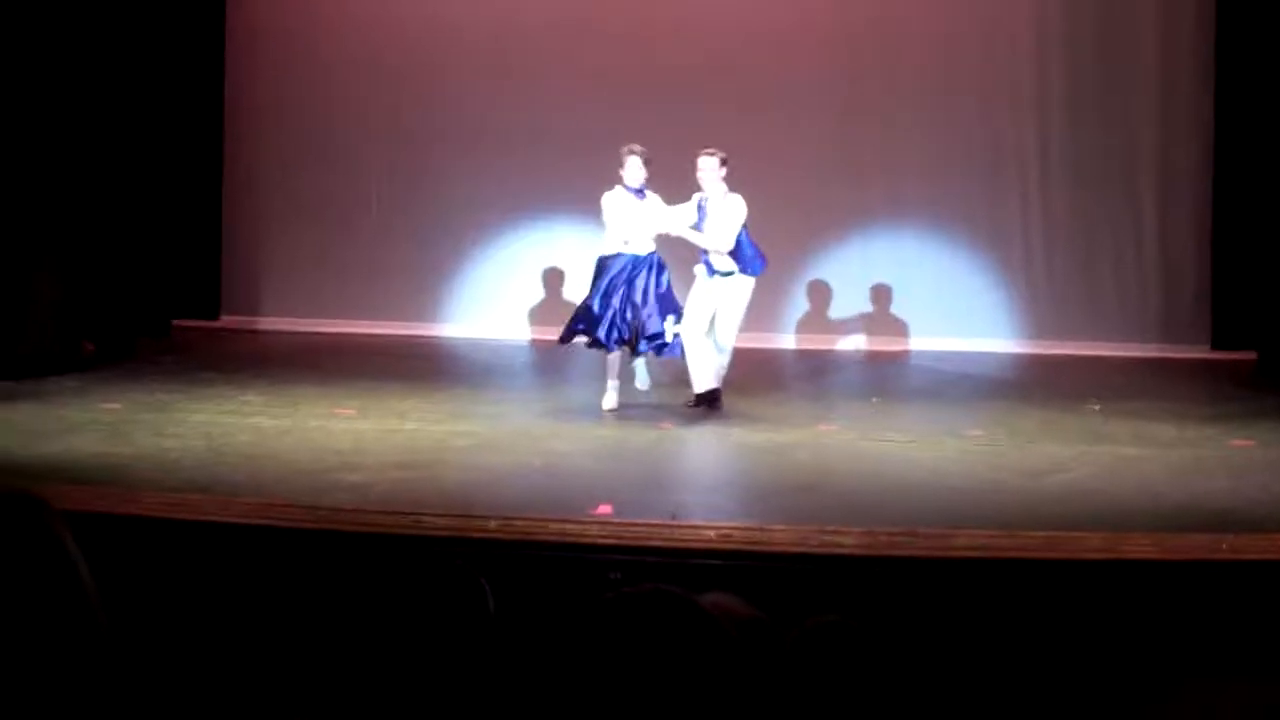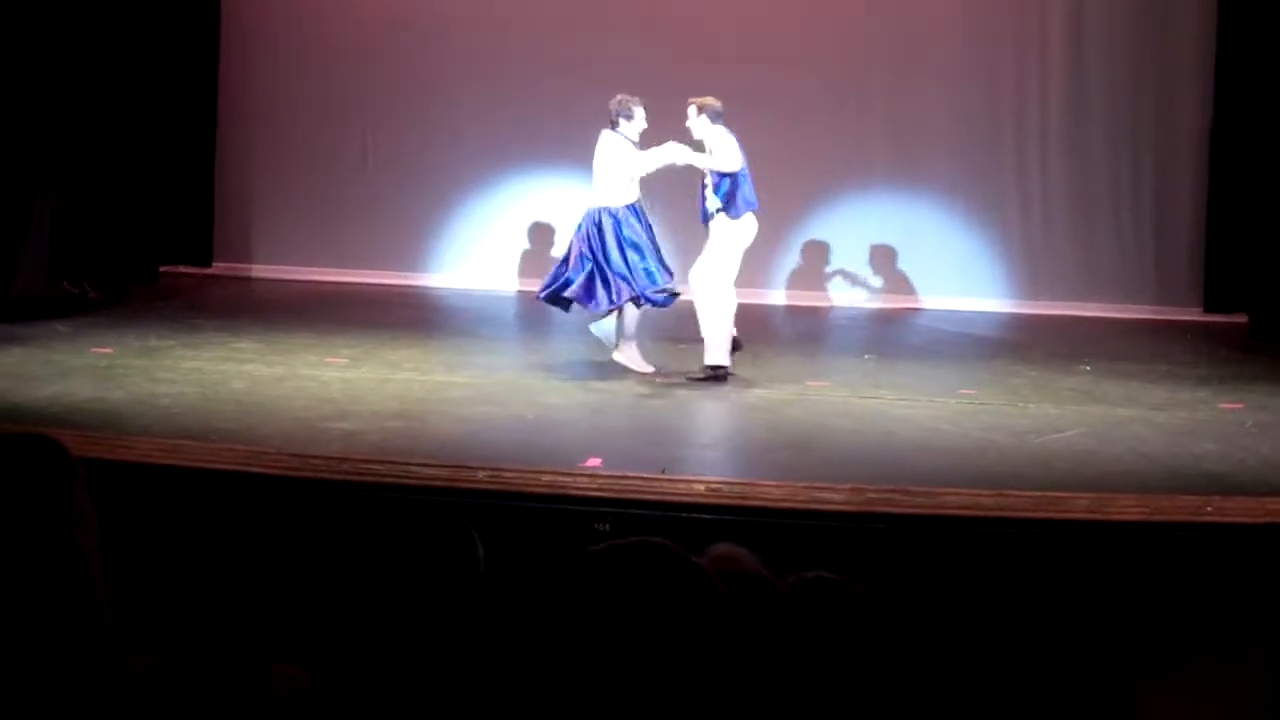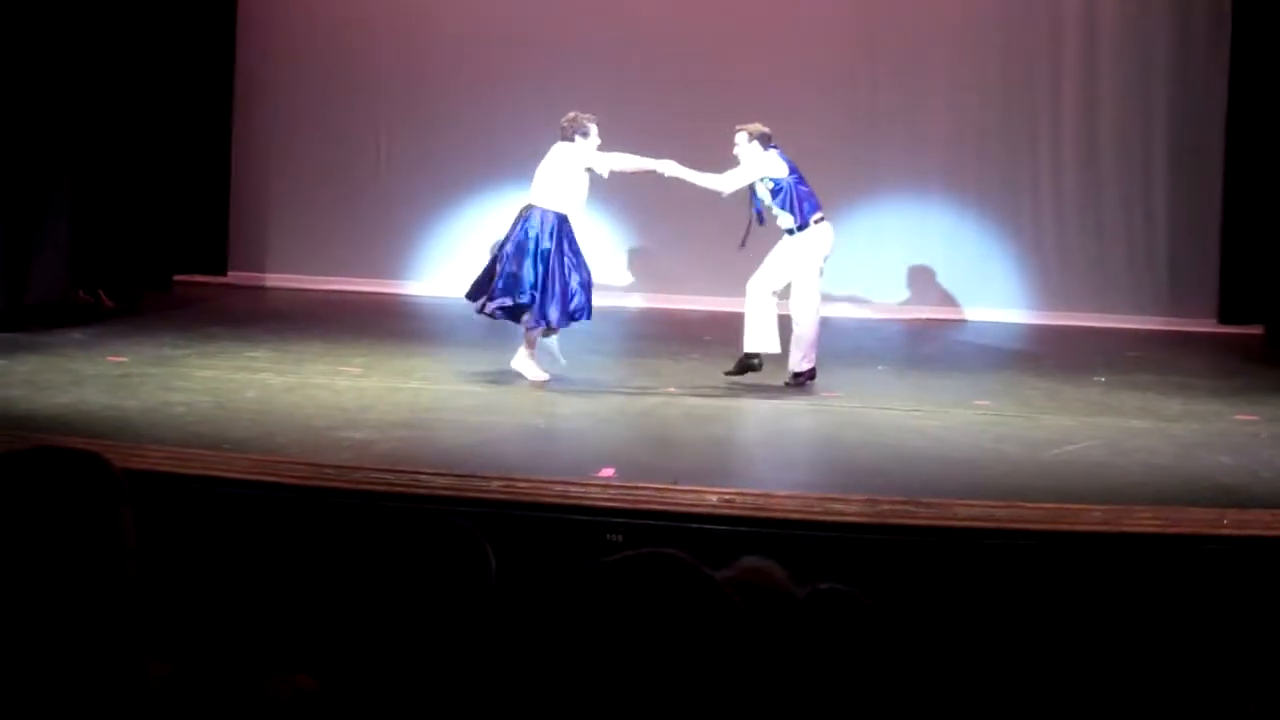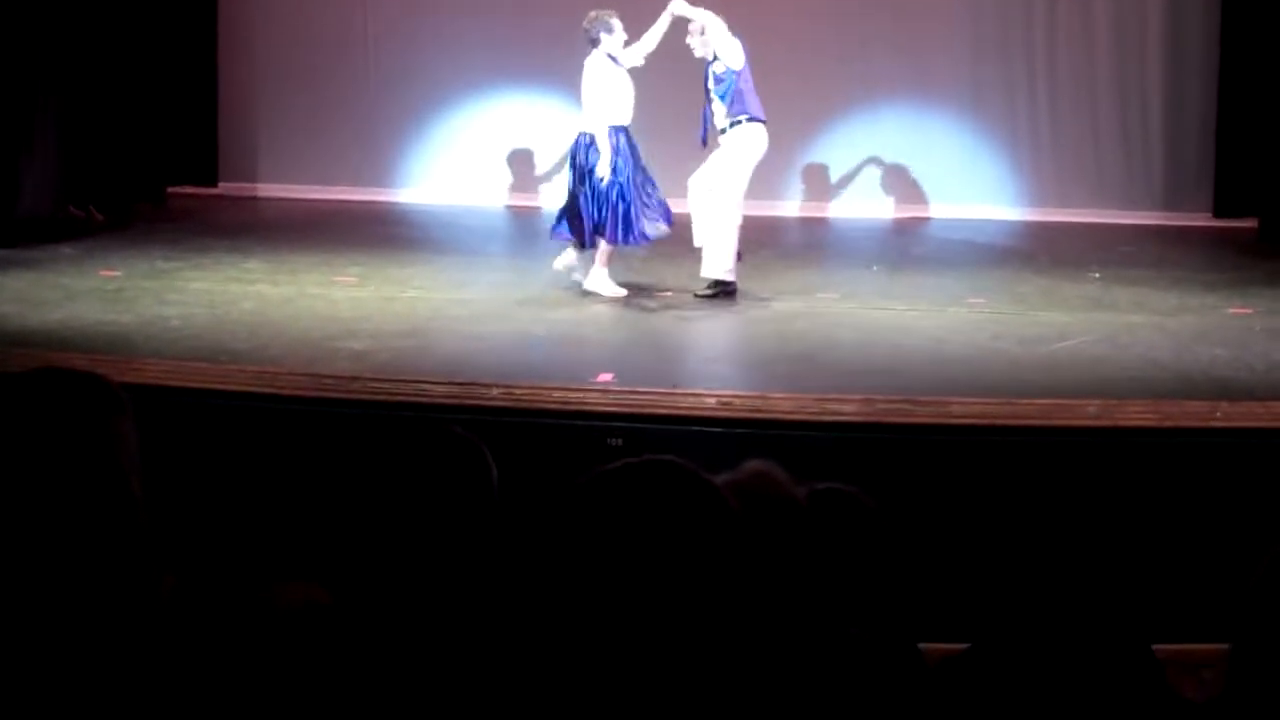
dt=1s
person 1, frame 1
left shoulder: (734, 203)
right shoulder: (698, 201)
left elbow: (723, 244)
right elbow: (676, 220)
left wrist: (685, 232)
left hip: (736, 277)
right hip: (709, 274)
left knee: (723, 337)
right knee: (691, 327)
left ankle: (713, 386)
right ankle: (707, 388)
person 1, frame 2
left shoulder: (723, 139)
right shoulder: (717, 141)
left elbow: (733, 163)
left wrist: (690, 158)
right wrist: (691, 157)
left hip: (733, 224)
right hip: (727, 224)
left knee: (716, 290)
right knee: (698, 279)
left ankle: (718, 364)
right ankle: (726, 337)
person 1, frame 3
left shoulder: (770, 160)
right shoulder: (759, 169)
left elbow: (724, 183)
right elbow: (727, 185)
left wrist: (682, 172)
left hip: (812, 235)
right hip: (793, 238)
left knee: (802, 302)
right knee: (758, 287)
left ankle: (803, 368)
right ankle: (753, 354)
person 1, frame 4
left shoulder: (730, 52)
right shoulder: (715, 65)
left elbow: (715, 25)
left hip: (745, 136)
right hip: (733, 139)
left knee: (724, 205)
right knee: (699, 185)
left ankle: (723, 279)
right ankle: (722, 247)
person 2, frame 1
left shoulder: (653, 200)
right shoulder: (612, 198)
left elbow: (667, 224)
right elbow: (625, 233)
right wrist: (653, 227)
left hip: (647, 266)
right hip: (618, 265)
left knee: (651, 323)
right knee: (615, 326)
left ankle: (640, 359)
right ankle: (612, 387)
person 2, frame 2
left shoulder: (619, 142)
right shoulder: (611, 142)
left elbow: (642, 160)
right elbow: (637, 167)
left wrist: (670, 151)
right wrist: (668, 155)
left hip: (621, 216)
right hip: (615, 217)
left knee: (624, 280)
right knee: (636, 281)
left ankle: (608, 321)
right ankle: (627, 349)
person 2, frame 3
left shoulder: (577, 157)
right shoulder: (564, 152)
left elbow: (608, 163)
right elbow: (612, 160)
left wrist: (652, 164)
right wrist: (653, 164)
left hip: (554, 227)
right hip: (542, 225)
left knee: (566, 289)
right knee: (545, 295)
left ankle: (546, 332)
right ankle: (525, 355)
person 2, frame 4
left shoulder: (612, 61)
right shoulder: (598, 66)
left elbow: (645, 45)
right elbow: (597, 114)
left wrist: (667, 15)
right wrist: (605, 153)
left hip: (614, 141)
right hip: (604, 142)
right knee: (615, 208)
left ankle: (572, 255)
right ankle: (598, 274)
